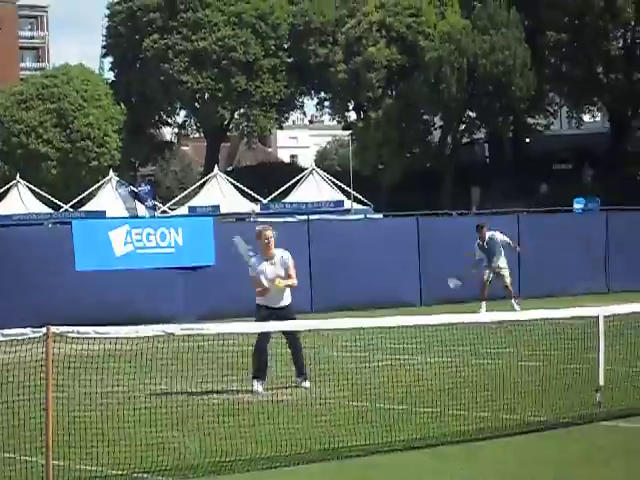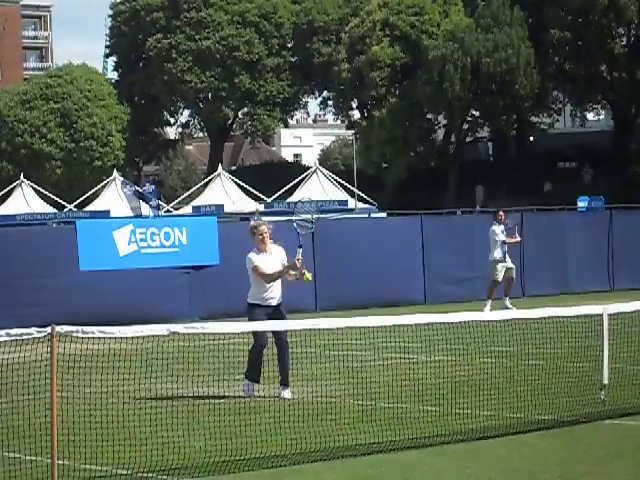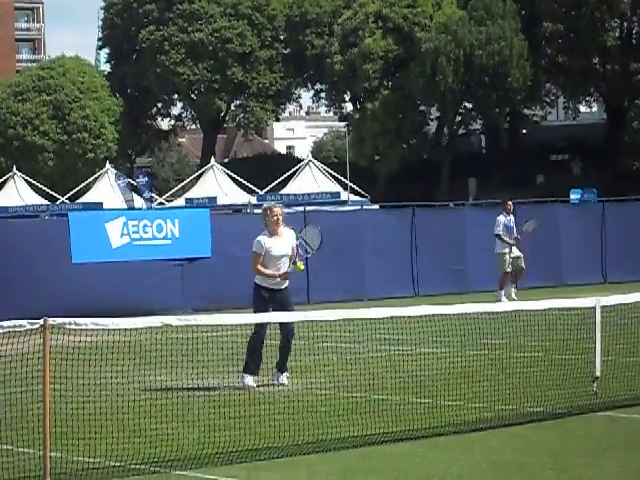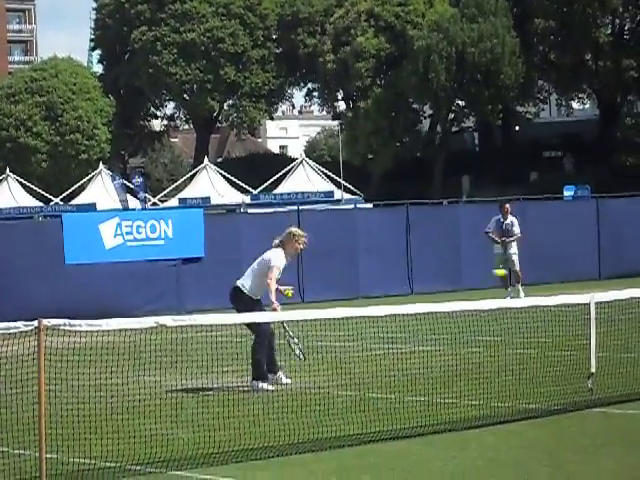
dt=0.7s
person 1, frame 1
left shoulder: (284, 256)
right shoulder: (256, 265)
left elbow: (294, 281)
right elbow: (258, 292)
left wrist: (283, 283)
right wrist: (263, 290)
left hip: (285, 307)
right hip: (264, 308)
left knee: (294, 341)
right knee: (263, 340)
left ankle: (302, 377)
right ankle: (258, 380)
person 1, frame 2
left shoulder: (278, 250)
right shoulder: (252, 257)
left elbow: (288, 275)
right elbow: (267, 278)
left wrist: (297, 271)
right wrist: (287, 268)
left hip: (276, 306)
right hip: (256, 306)
left knee: (282, 343)
right knee: (260, 342)
left ankle: (285, 387)
right ankle: (251, 380)
person 1, frame 3
left shoulder: (290, 234)
right shoulder: (261, 240)
left elbow: (293, 258)
right elbow: (256, 268)
left wrist: (296, 260)
right wrist: (277, 275)
left hip: (282, 290)
right hip: (262, 290)
left knee: (288, 331)
right knee: (260, 332)
left ankle: (281, 371)
right ankle: (249, 374)
person 1, frame 4
left shoulder: (279, 255)
right shoulder: (278, 256)
right elbow: (270, 280)
left wrist: (278, 288)
right wrist: (273, 300)
left hip: (251, 297)
right hip: (242, 295)
left knee: (268, 333)
right knee: (262, 333)
left ankle: (273, 373)
right ankle: (258, 380)
